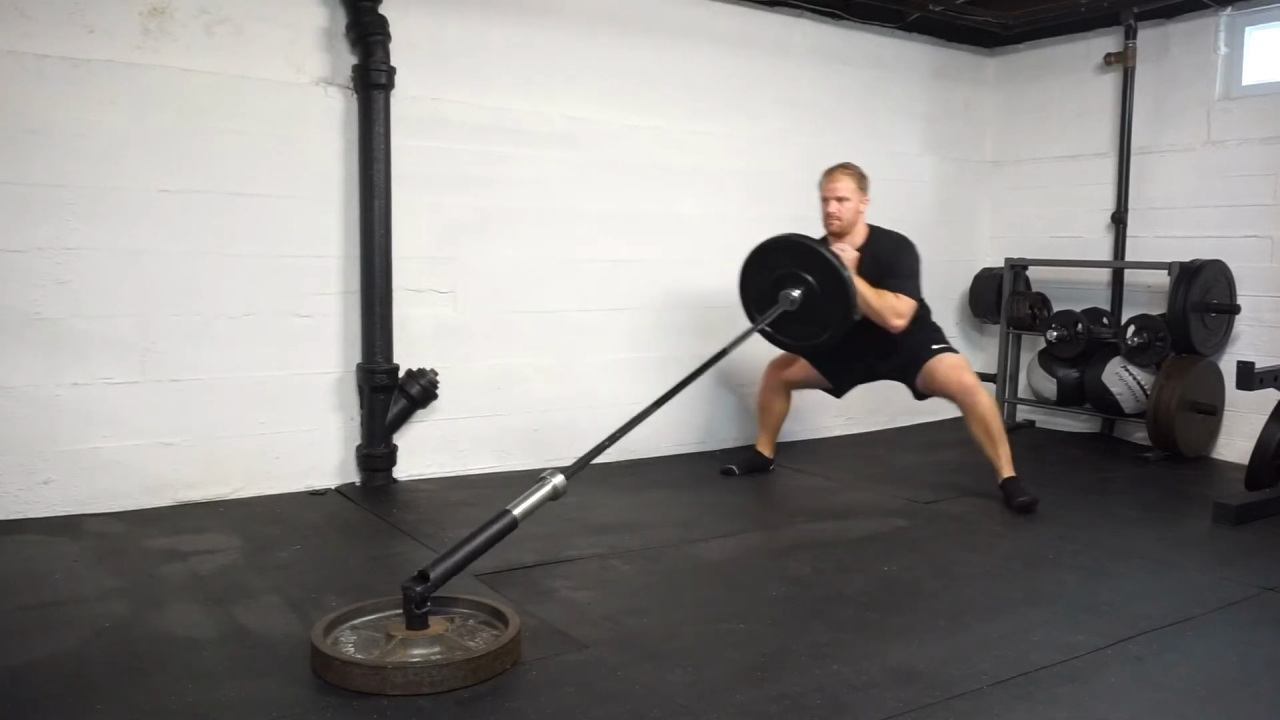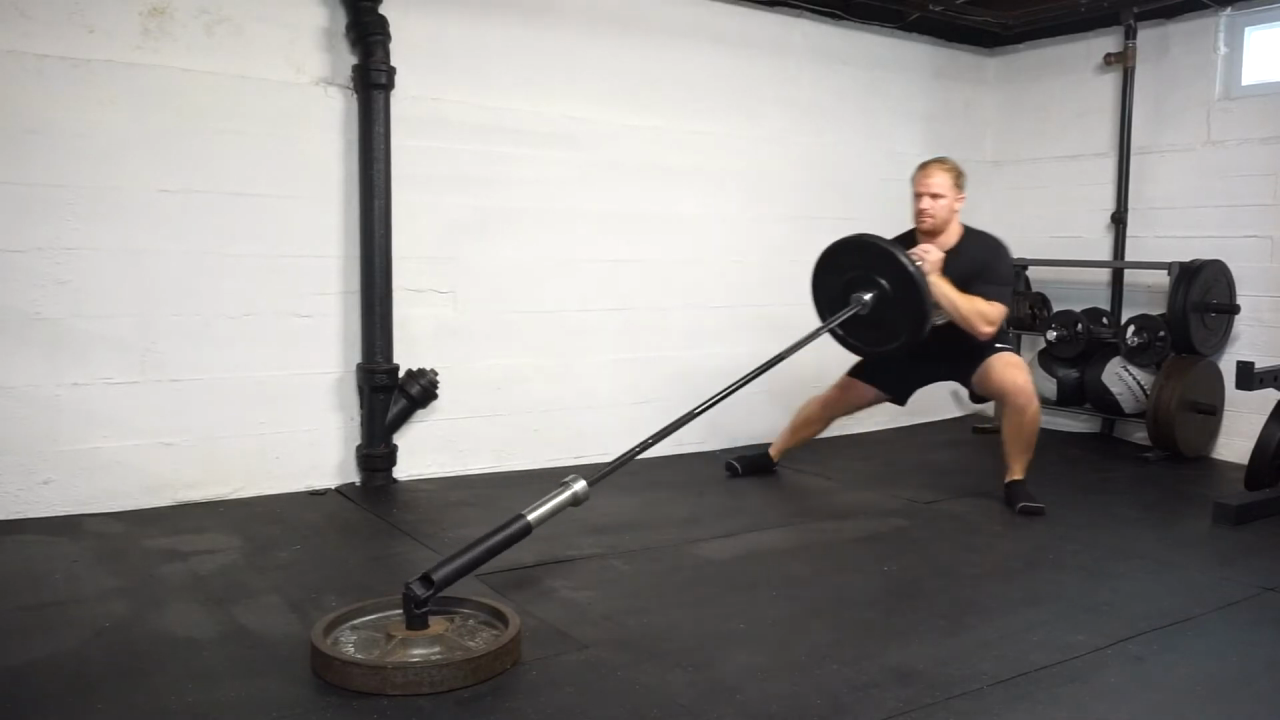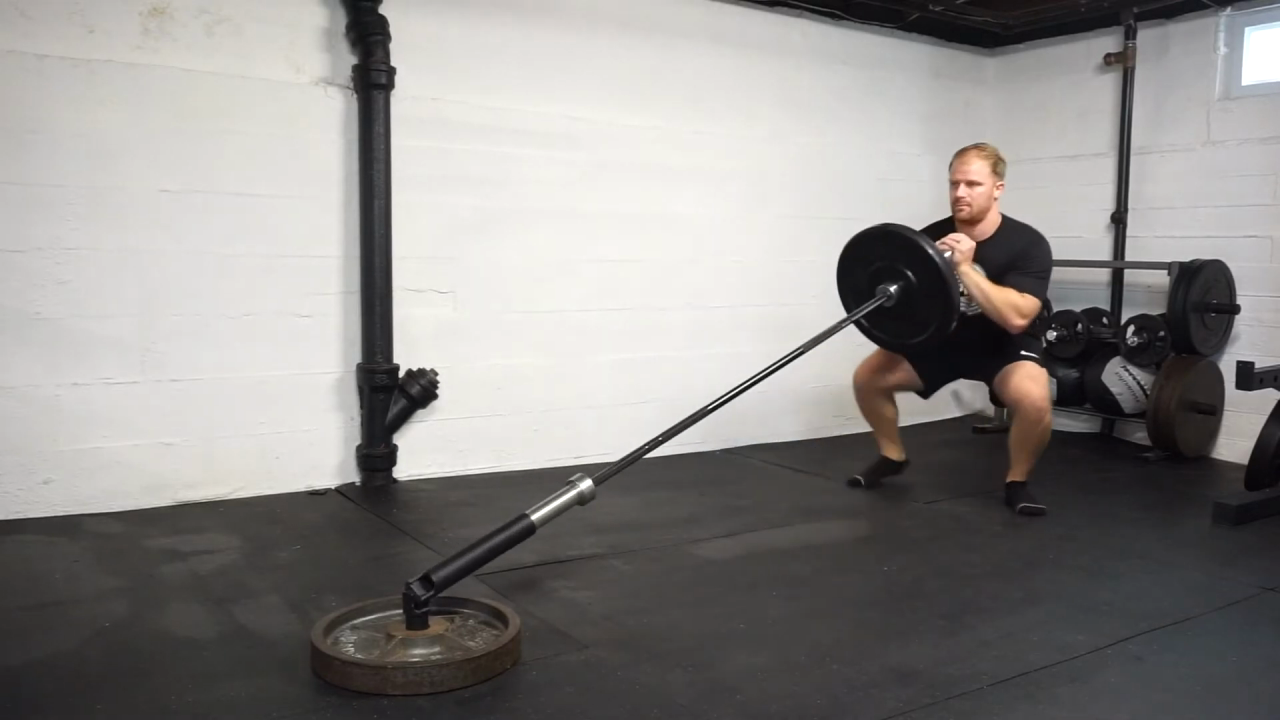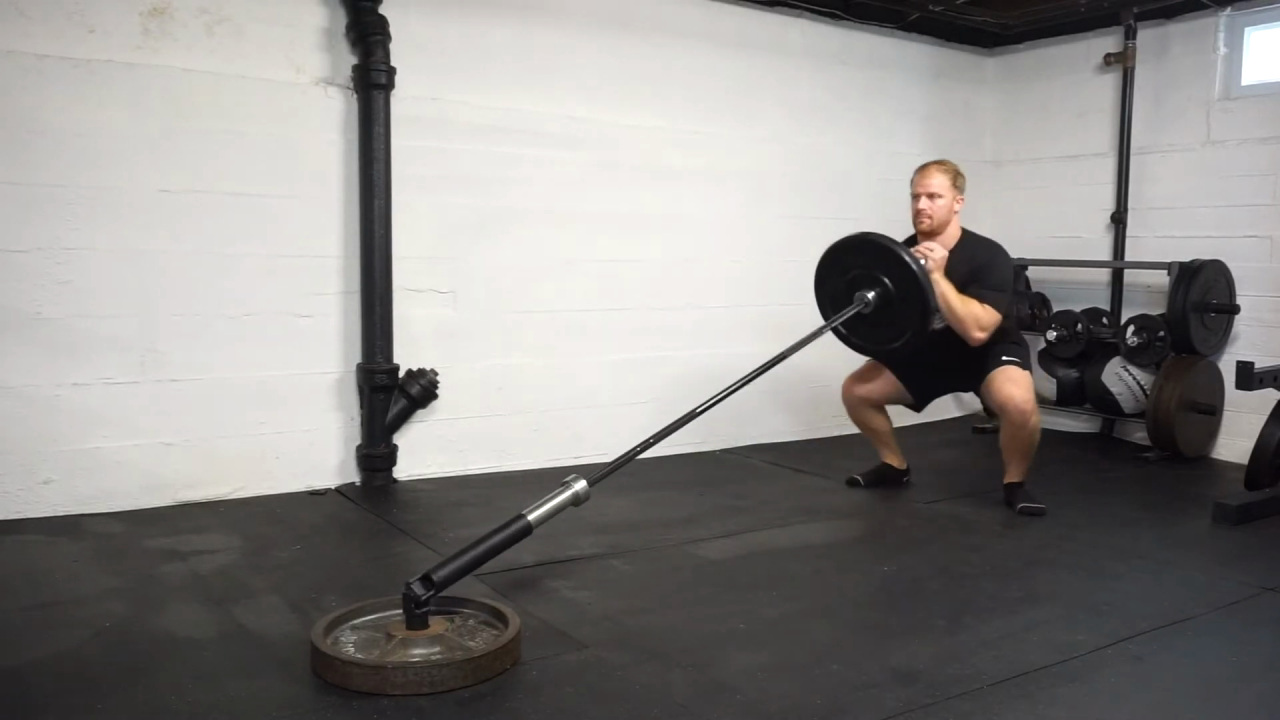
dt=0.4s
person 1, frame 1
left shoulder: (895, 249)
left elbow: (897, 319)
left wrist: (850, 275)
left hip: (908, 344)
right hip: (849, 342)
left knee: (964, 383)
right knee: (779, 371)
left ankle: (1008, 478)
right ankle: (762, 453)
person 1, frame 2
left shoulder: (989, 253)
right shoulder: (899, 251)
left elbow: (985, 326)
left wrist: (935, 279)
left hip: (974, 347)
right hip: (911, 344)
left knee: (1018, 387)
right knee: (836, 398)
left ankle: (1016, 481)
right ankle: (771, 456)
person 1, frame 3
left shoulder: (1026, 244)
right shoulder: (931, 238)
left elbow: (1016, 318)
left wrist: (964, 268)
left hip: (1003, 346)
right hip: (940, 337)
left knee: (1033, 399)
right knee: (868, 377)
left ankle: (1016, 482)
right ankle: (892, 455)
person 1, frame 4
left shoulder: (987, 256)
left elbow: (977, 331)
left wrist: (936, 276)
left hip: (991, 351)
right hip: (927, 353)
left knee: (1017, 403)
right knee: (856, 390)
left ankle: (1015, 483)
right ankle: (895, 465)
